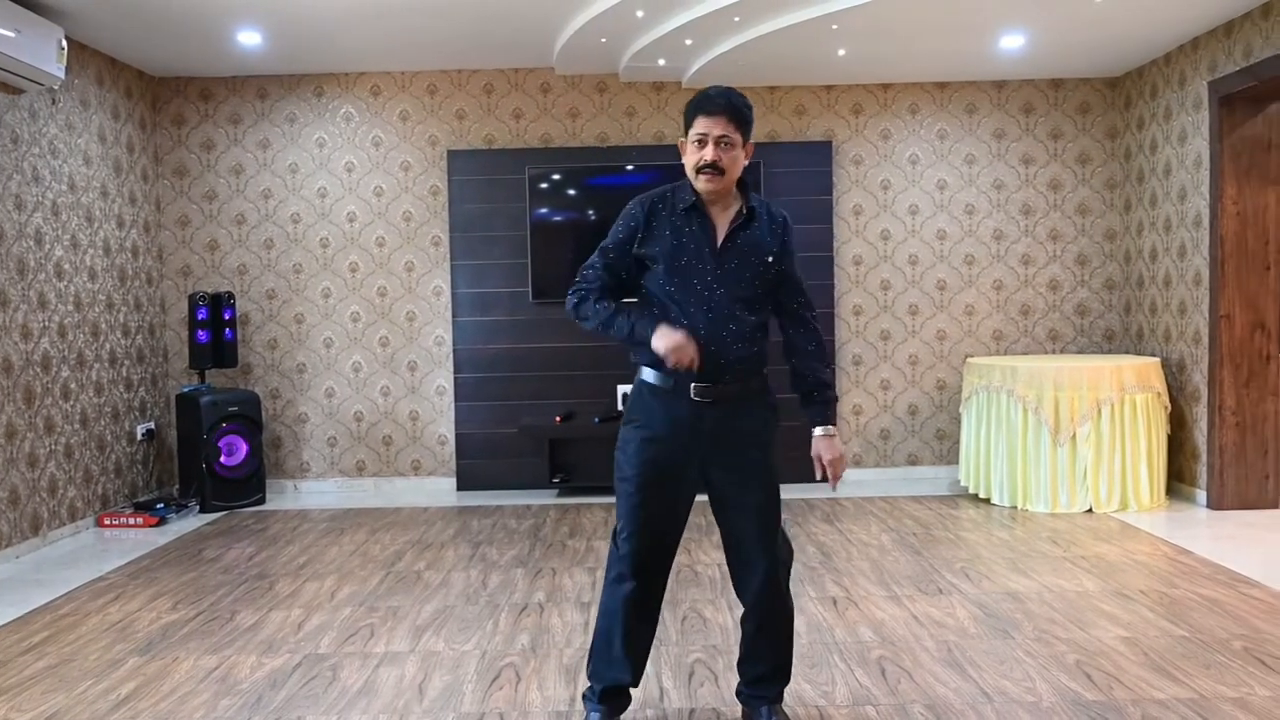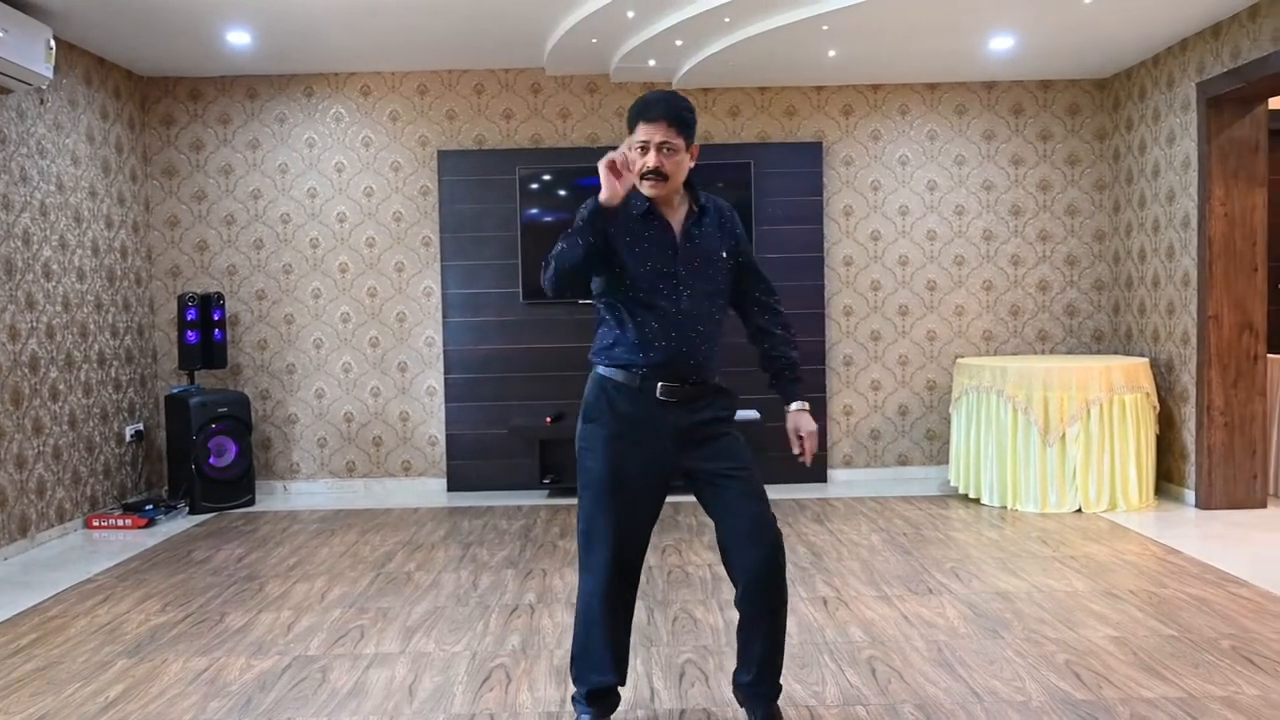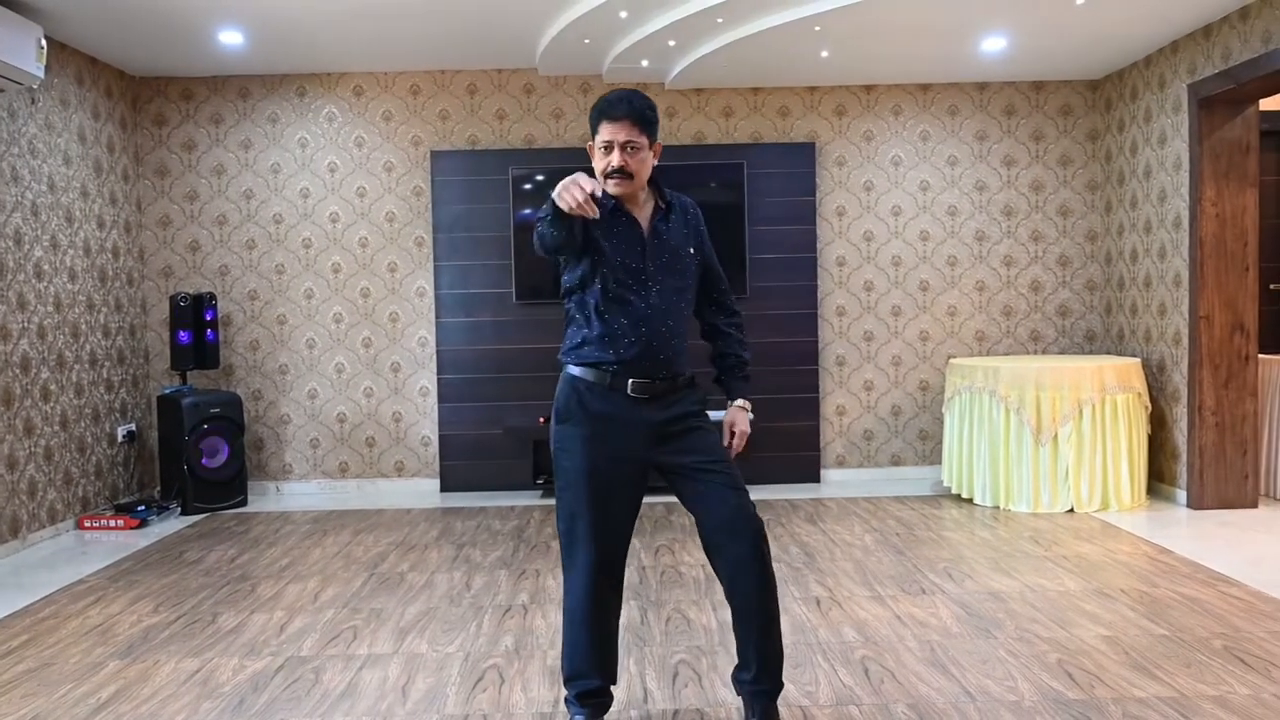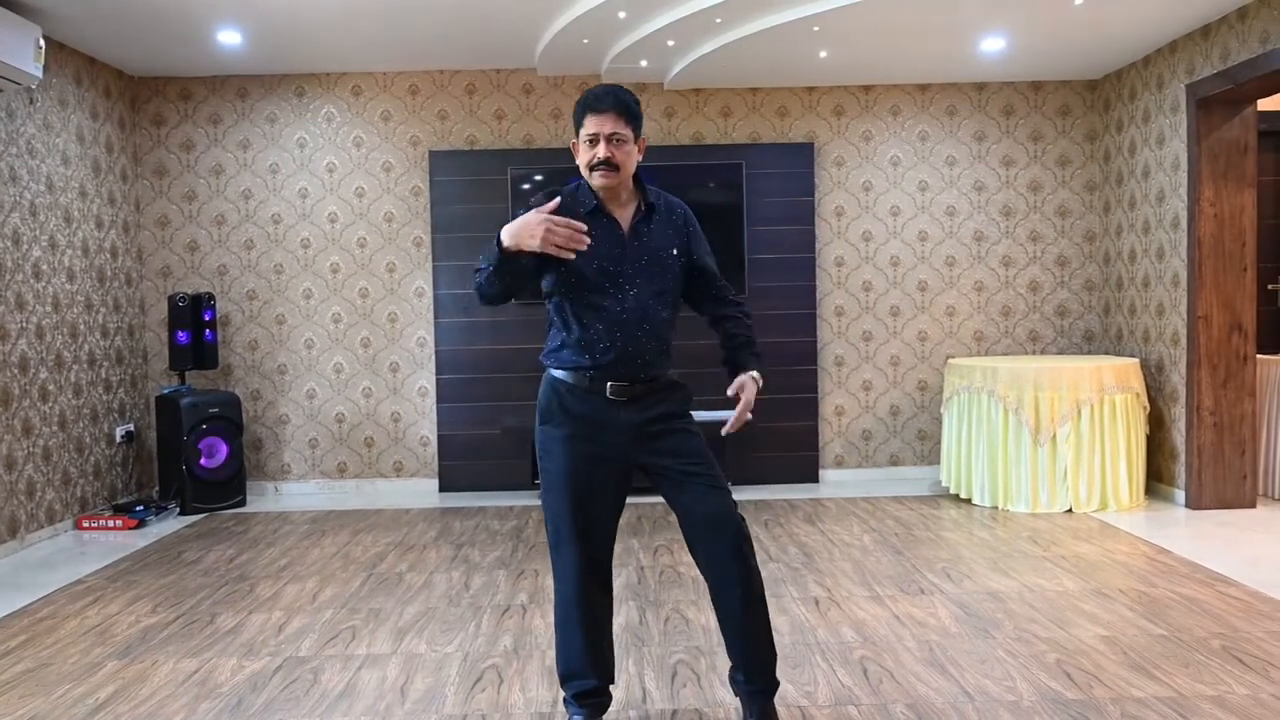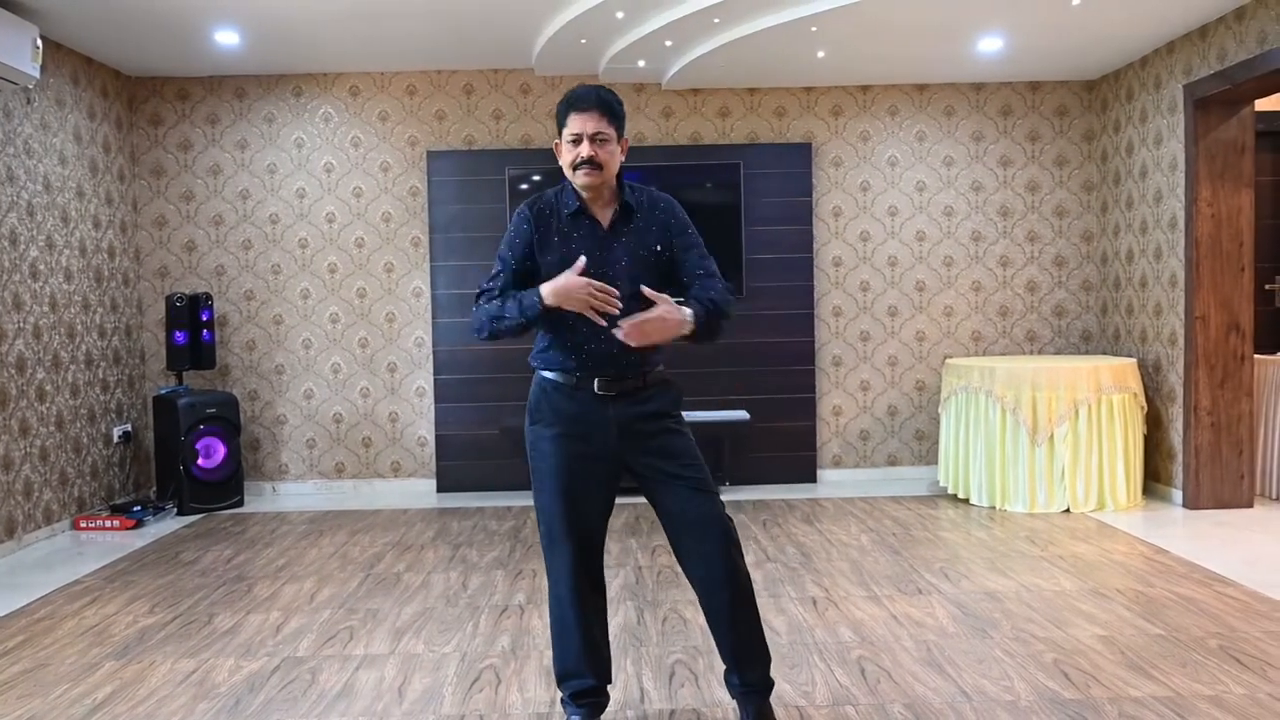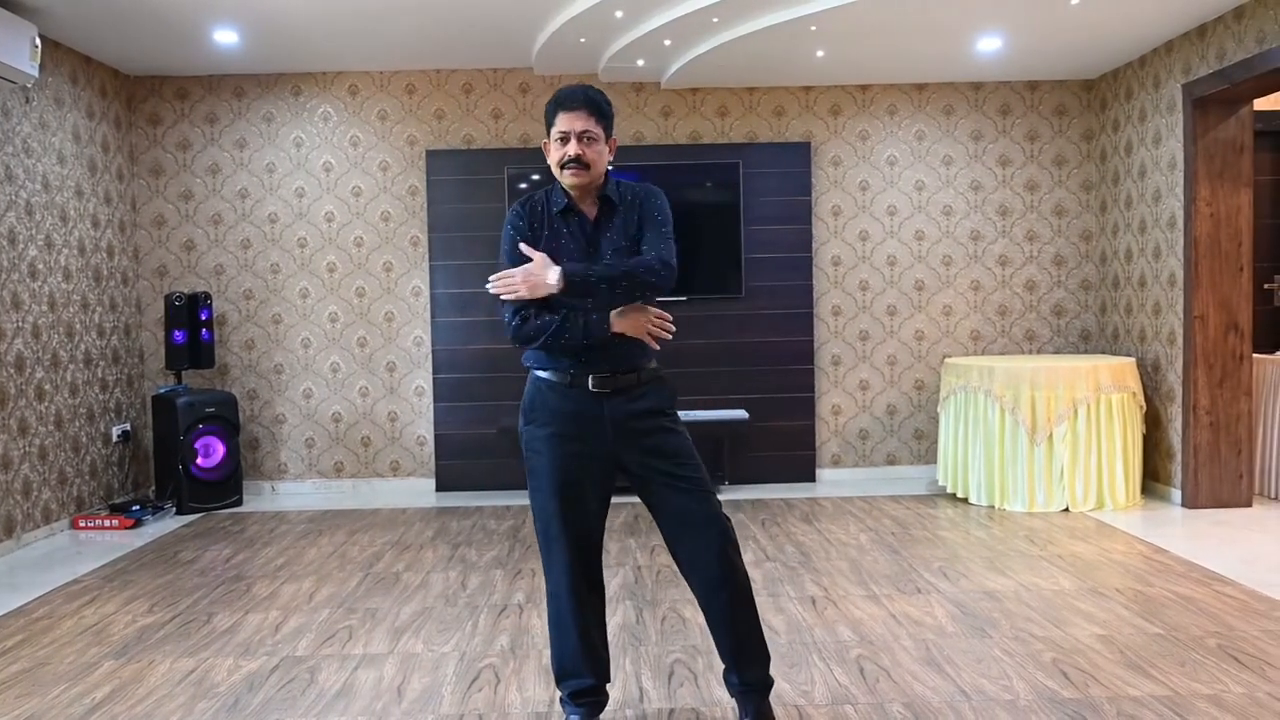
dt=0.2s
person 1, frame 1
left shoulder: (772, 227)
right shoulder: (647, 215)
left elbow: (799, 328)
right elbow: (584, 299)
left wrist: (823, 420)
right wrist: (648, 333)
left hip: (742, 413)
right hip: (660, 410)
left knee: (763, 561)
right knee: (637, 559)
person 1, frame 2
left shoulder: (721, 219)
right shoulder: (606, 218)
left elbow: (763, 310)
right elbow: (557, 281)
left wrist: (795, 398)
right wrist: (604, 204)
left hip: (703, 408)
right hip: (621, 408)
left knee: (759, 545)
right knee: (609, 559)
person 1, frame 3
left shoulder: (685, 216)
right shoulder: (585, 214)
left elbow: (717, 309)
right elbow: (551, 241)
left wrist: (738, 393)
right wrist: (561, 203)
left hip: (675, 403)
right hip: (594, 407)
left knee: (742, 538)
right knee: (591, 559)
person 1, frame 4
left shoulder: (672, 216)
right shoulder: (554, 215)
left elbow: (719, 299)
right elbow: (489, 293)
left wrist: (747, 365)
right wrist: (511, 242)
left hip: (659, 404)
right hip: (576, 409)
left knee: (725, 539)
right knee: (580, 559)
person 1, frame 5
left shoulder: (659, 211)
right shoulder: (537, 218)
left elbow: (714, 293)
right elbow: (486, 317)
left wrist: (687, 319)
right wrist: (548, 296)
left hip: (646, 402)
right hip: (564, 408)
left knee: (711, 540)
right knee: (572, 558)
person 1, frame 6
left shoulder: (646, 203)
right shoulder: (527, 218)
left elbow: (656, 273)
right elbow: (521, 323)
left wrist: (563, 280)
right wrist: (611, 320)
left hip: (640, 400)
right hip: (559, 406)
left knee: (707, 538)
right knee: (569, 557)
